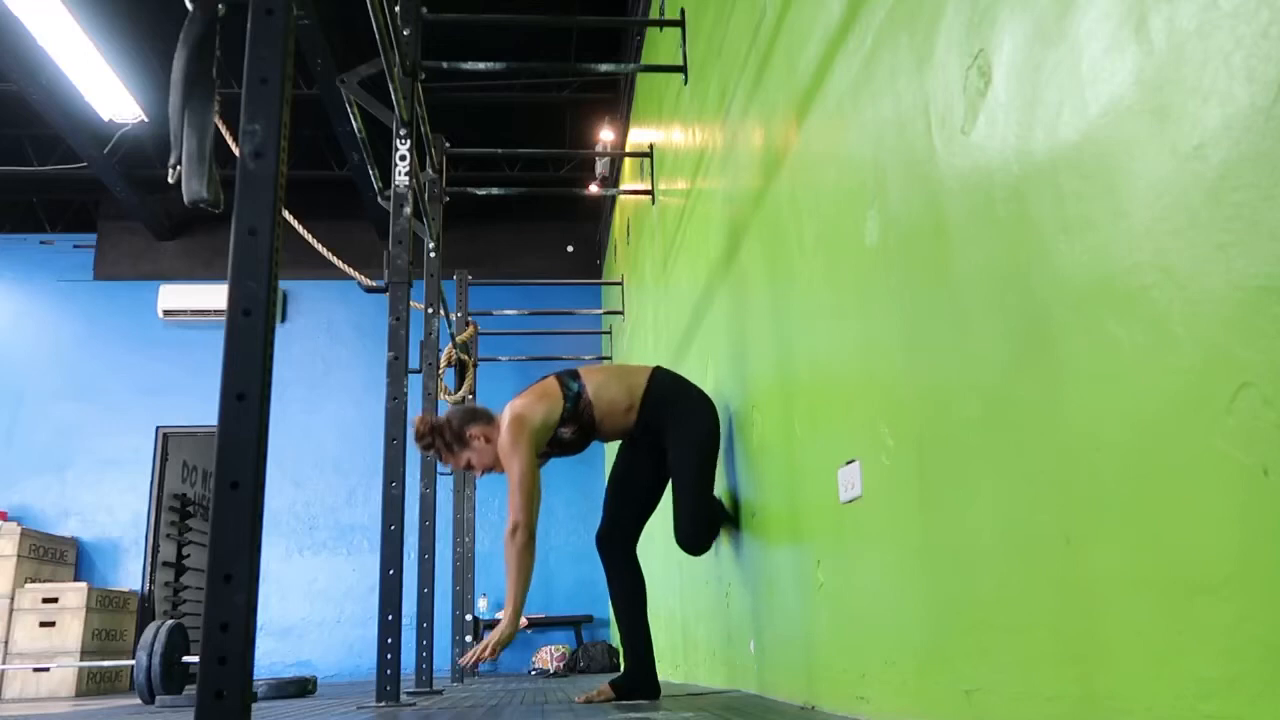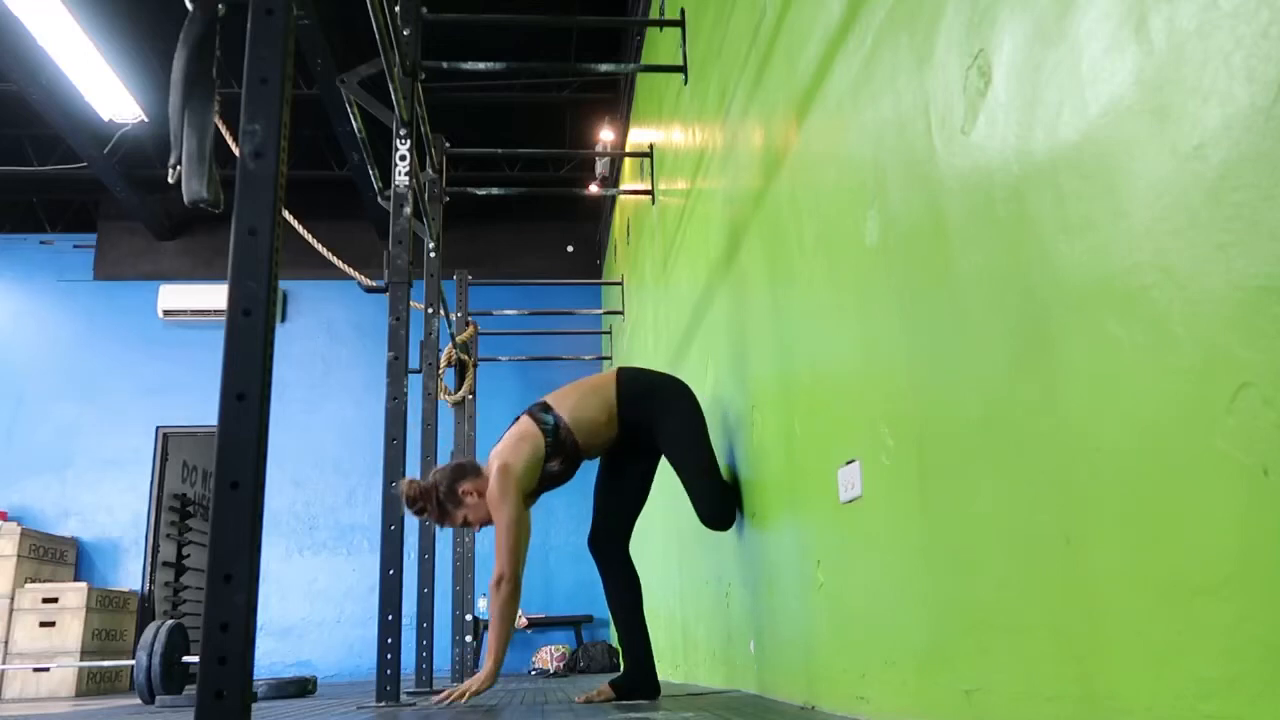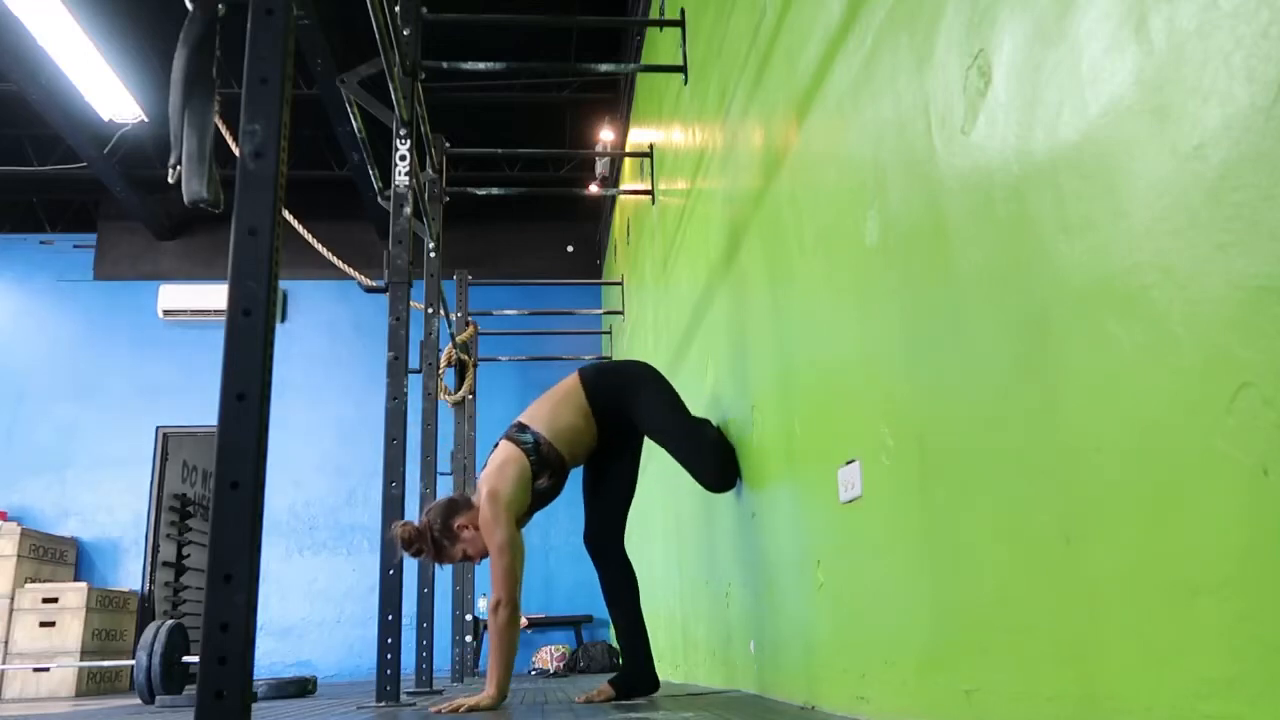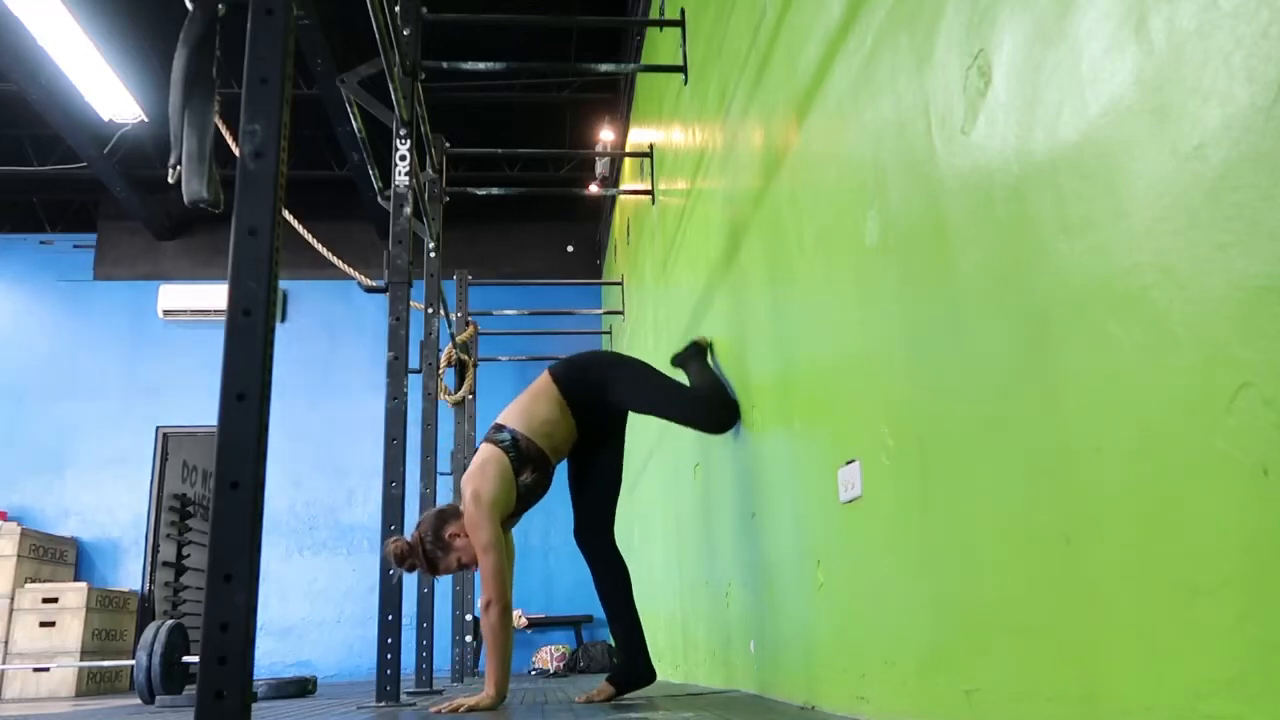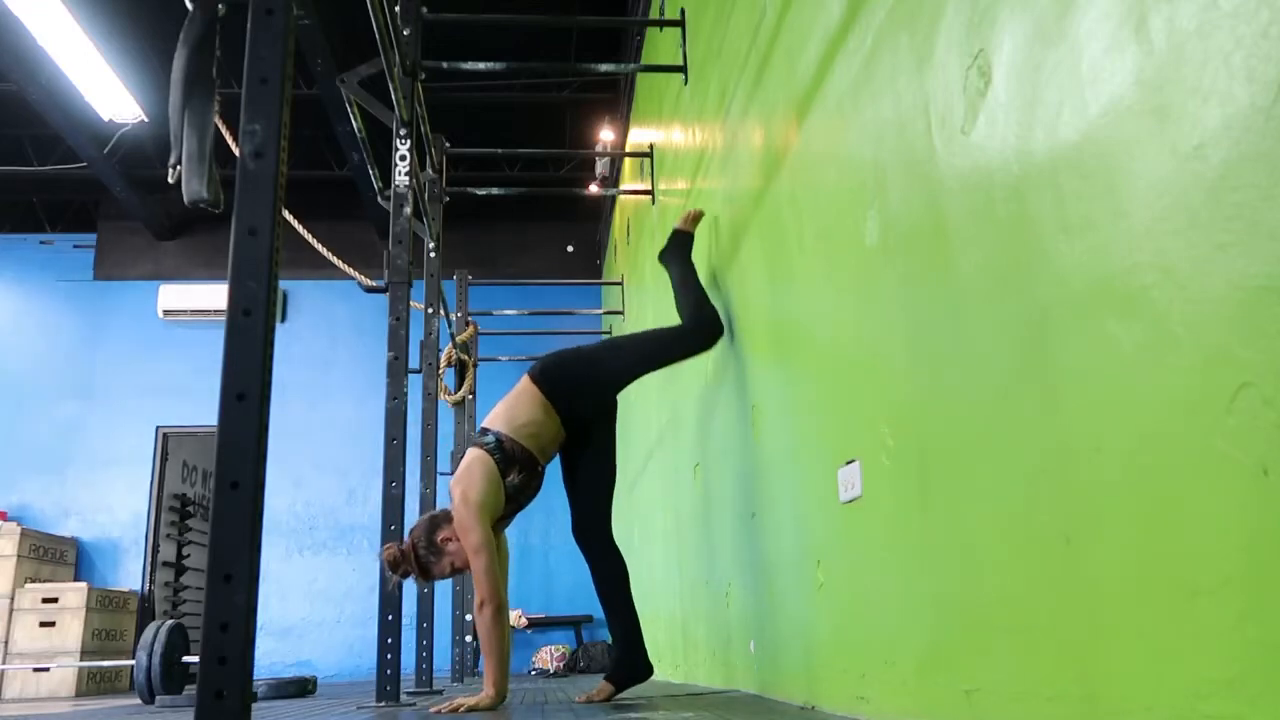
dt=0.3s
person 1, frame 1
left shoulder: (515, 427)
right shoulder: (518, 427)
left elbow: (520, 528)
right elbow: (521, 527)
left wrist: (509, 619)
right wrist: (510, 616)
left hip: (680, 410)
right hip: (651, 425)
left knee: (691, 536)
right knee: (614, 541)
left ankle: (711, 514)
right ankle: (639, 675)
person 1, frame 2
left shoulder: (504, 474)
right shoulder: (502, 473)
left elbow: (506, 579)
right elbow: (508, 579)
left wrist: (489, 670)
right wrist: (491, 668)
left hip: (657, 401)
right hip: (629, 423)
left knee: (717, 512)
right knee: (606, 544)
right ankle: (639, 674)
person 1, frame 3
left shoulder: (494, 502)
right shoulder: (493, 500)
left elbow: (503, 603)
right elbow: (505, 603)
left wrist: (494, 691)
right wrist: (495, 688)
left hip: (628, 391)
right hip: (608, 411)
left knee: (716, 476)
right knee: (603, 543)
right ankle: (637, 671)
person 1, frame 4
left shoulder: (478, 509)
right shoulder: (483, 509)
left elbow: (495, 602)
right elbow: (496, 602)
left wrist: (492, 692)
right wrist: (496, 689)
left hip: (592, 387)
right hip: (582, 417)
left knee: (716, 415)
right knee: (593, 537)
left ankle: (693, 362)
right ankle: (633, 666)
person 1, frame 5
left shoulder: (469, 510)
right shoulder: (479, 515)
left elbow: (488, 604)
right elbow: (494, 604)
left wrist: (492, 692)
right wrist: (496, 688)
left hip: (573, 383)
right hip: (574, 411)
left knee: (703, 332)
right knee: (592, 535)
left ankle: (677, 253)
right ankle: (629, 662)
